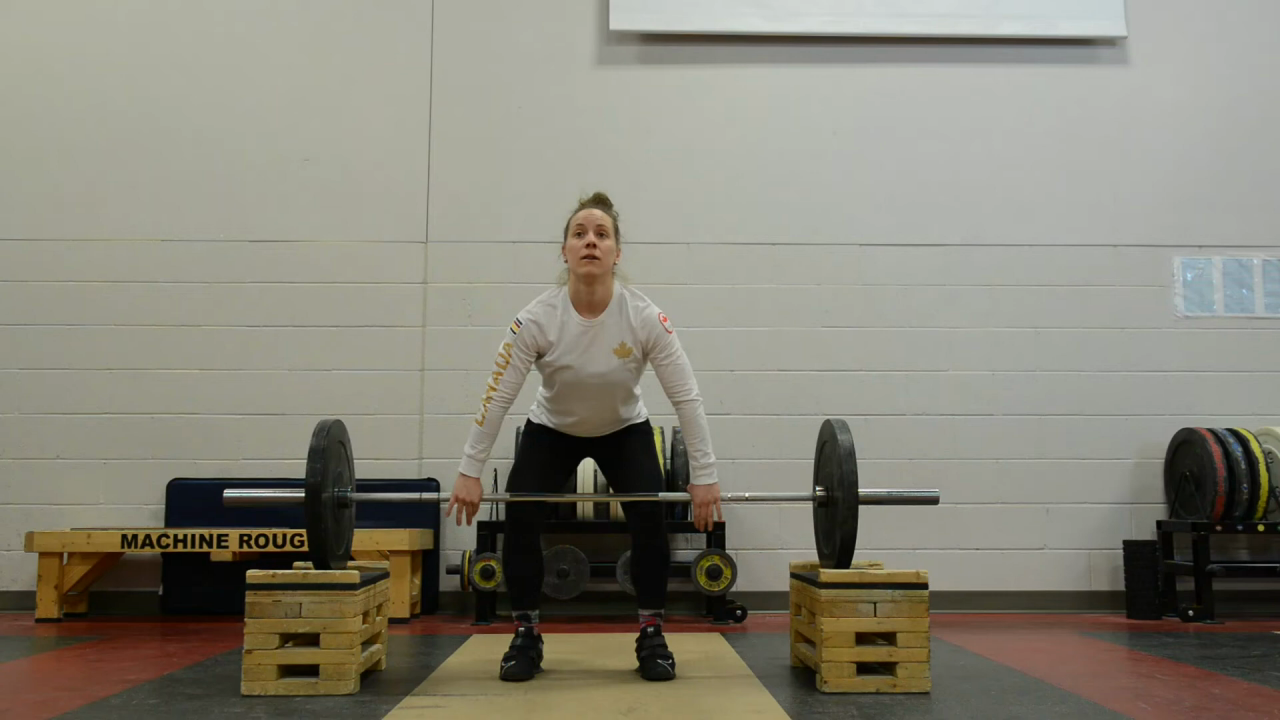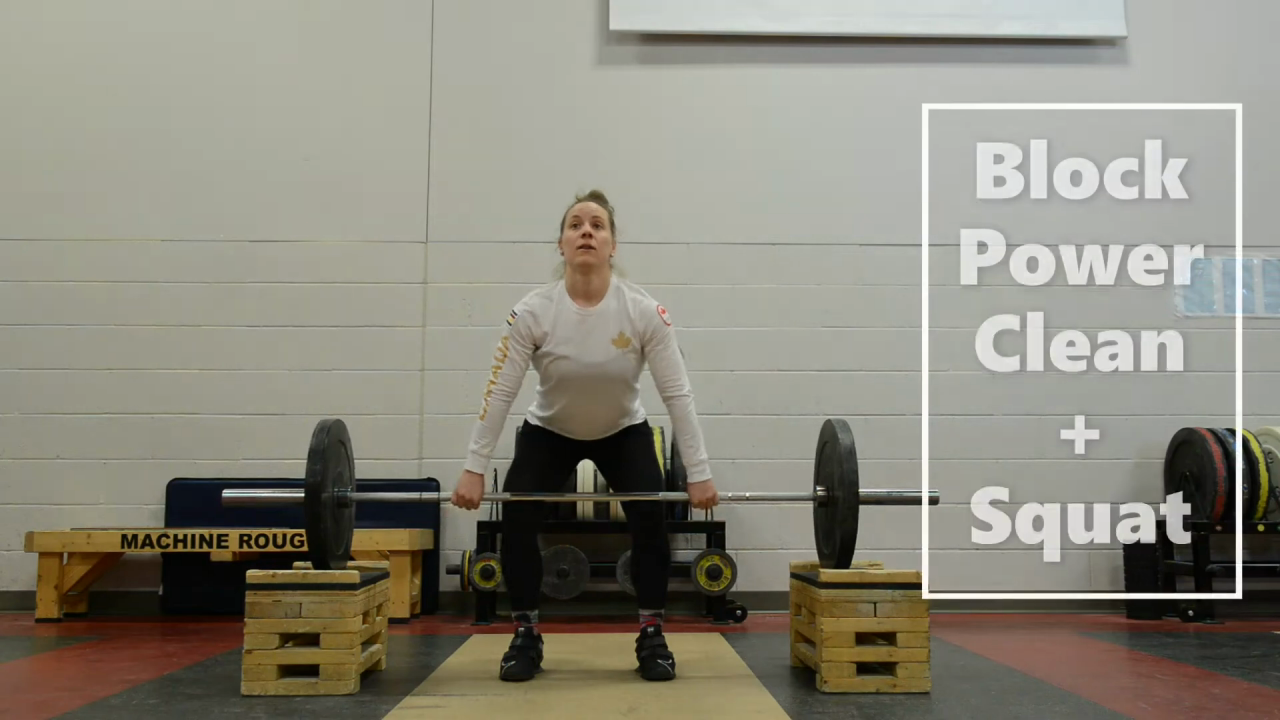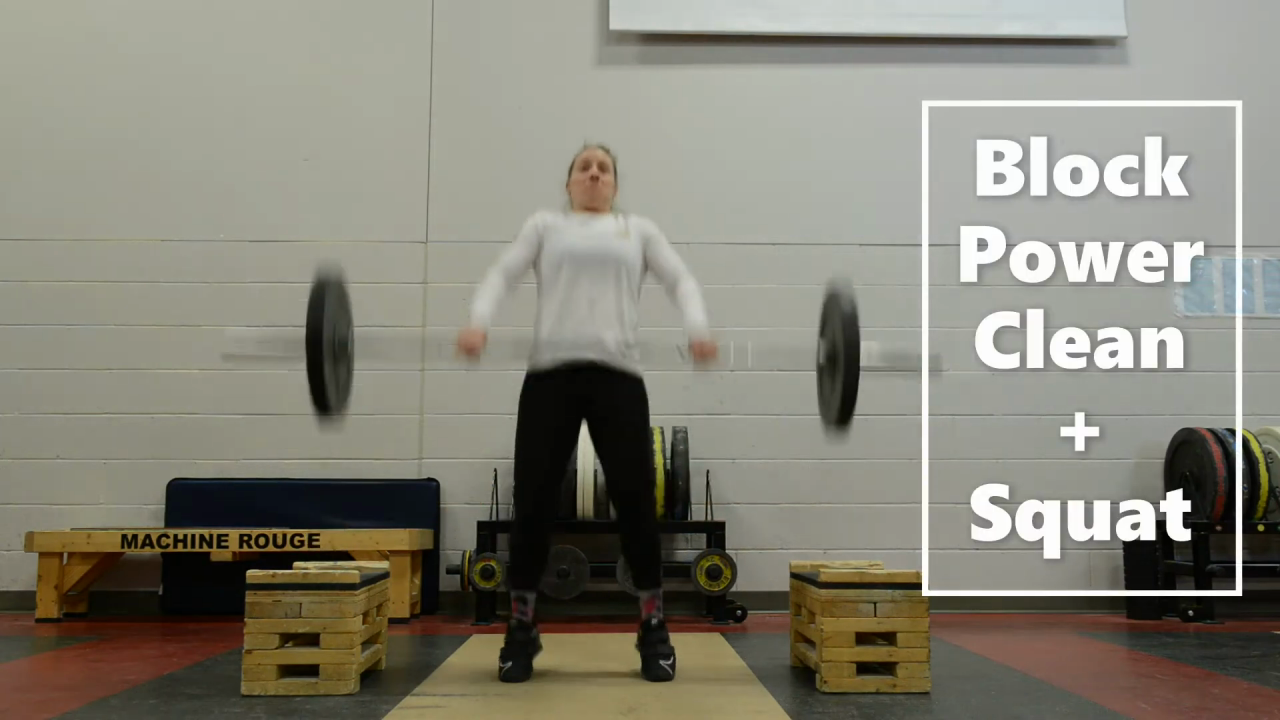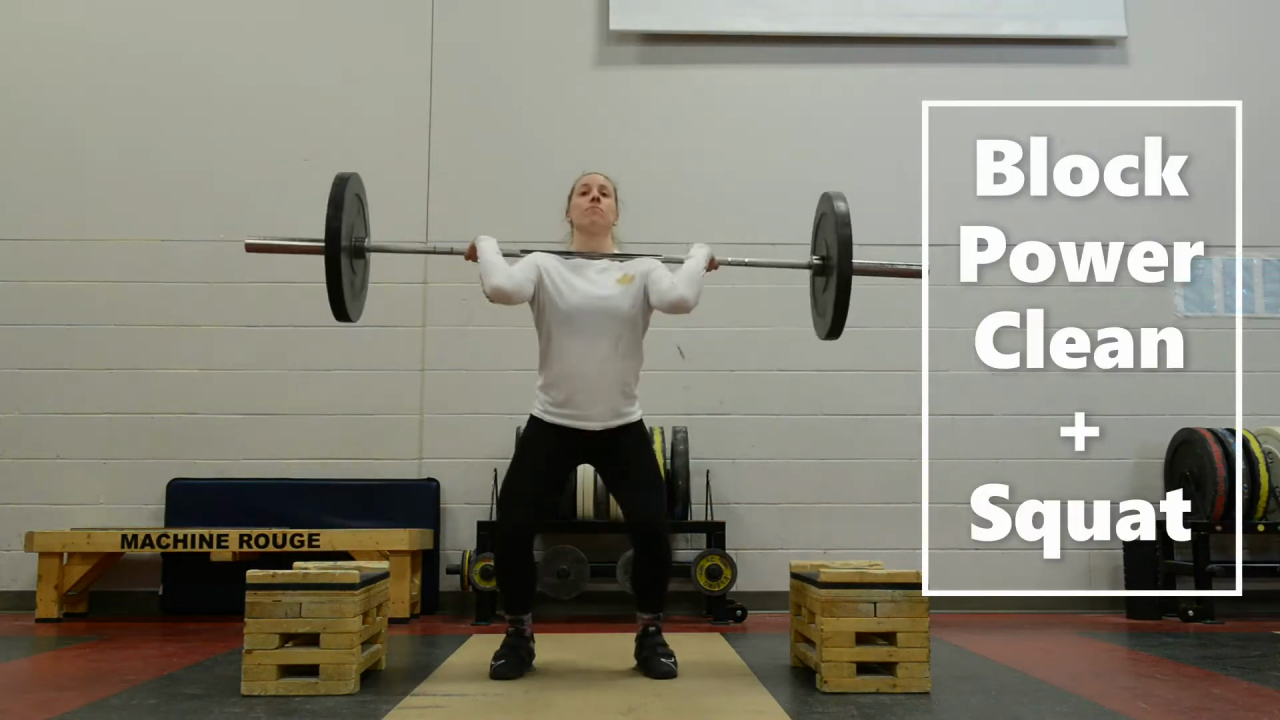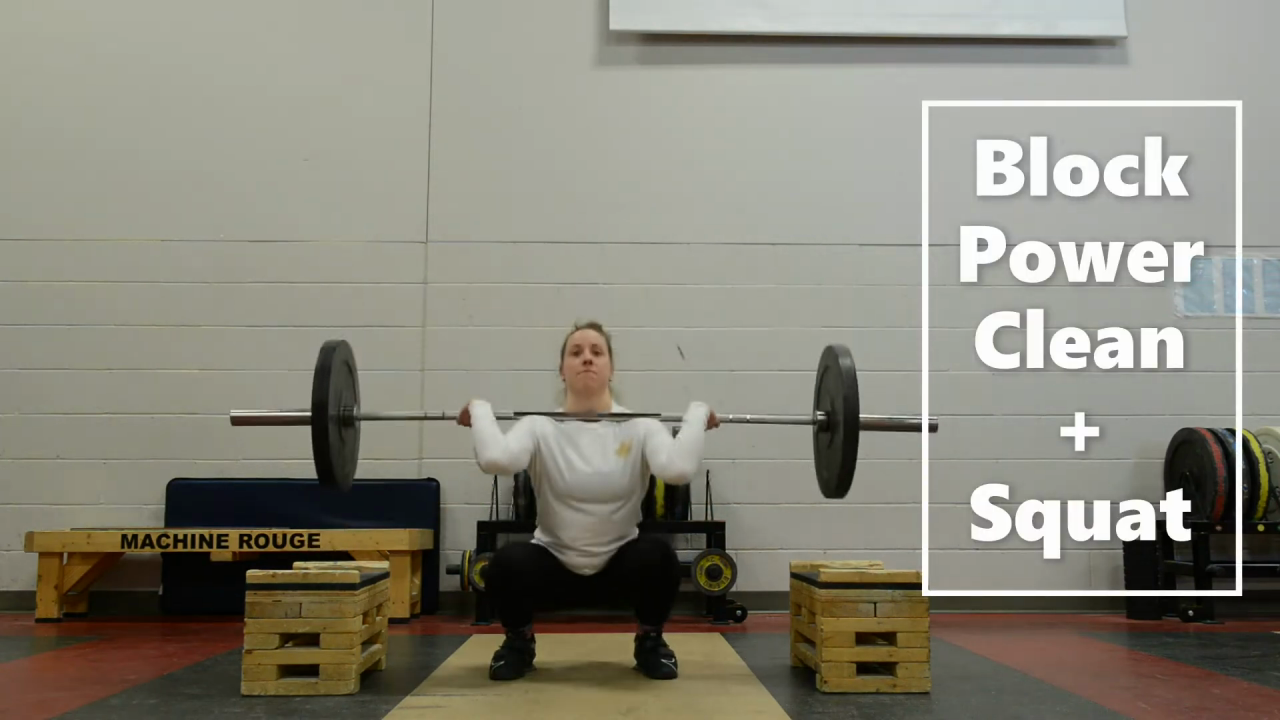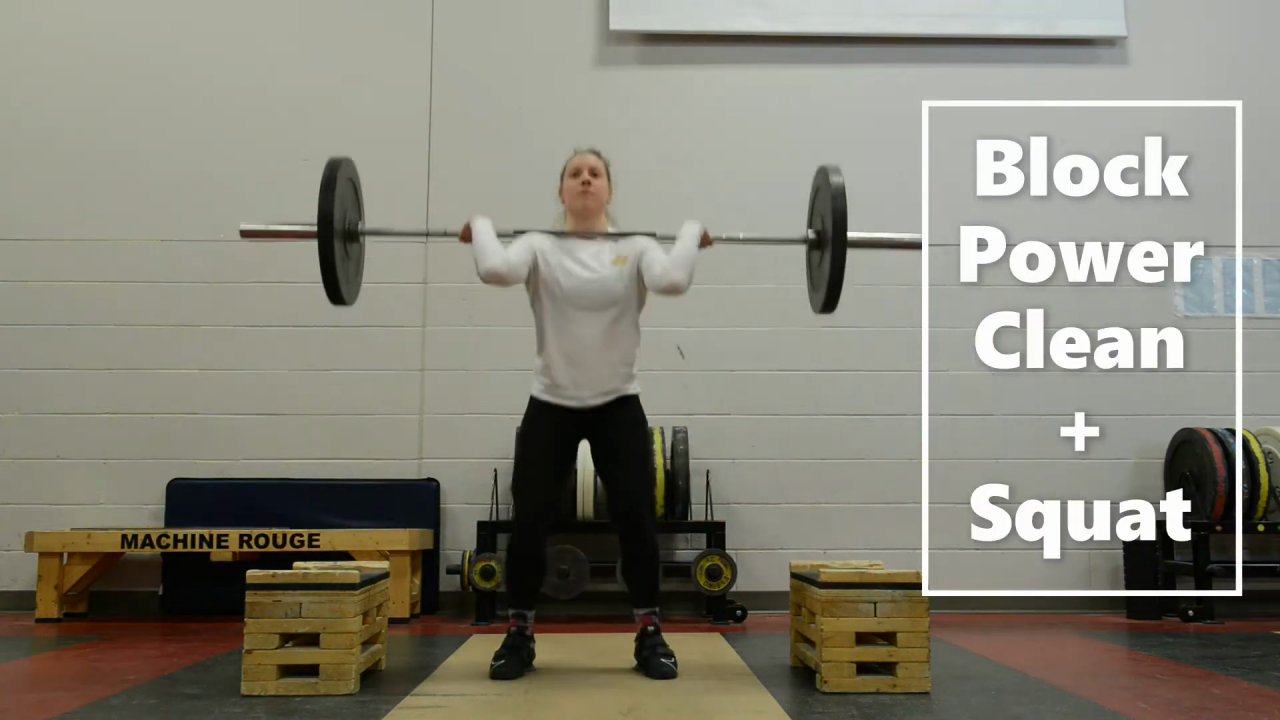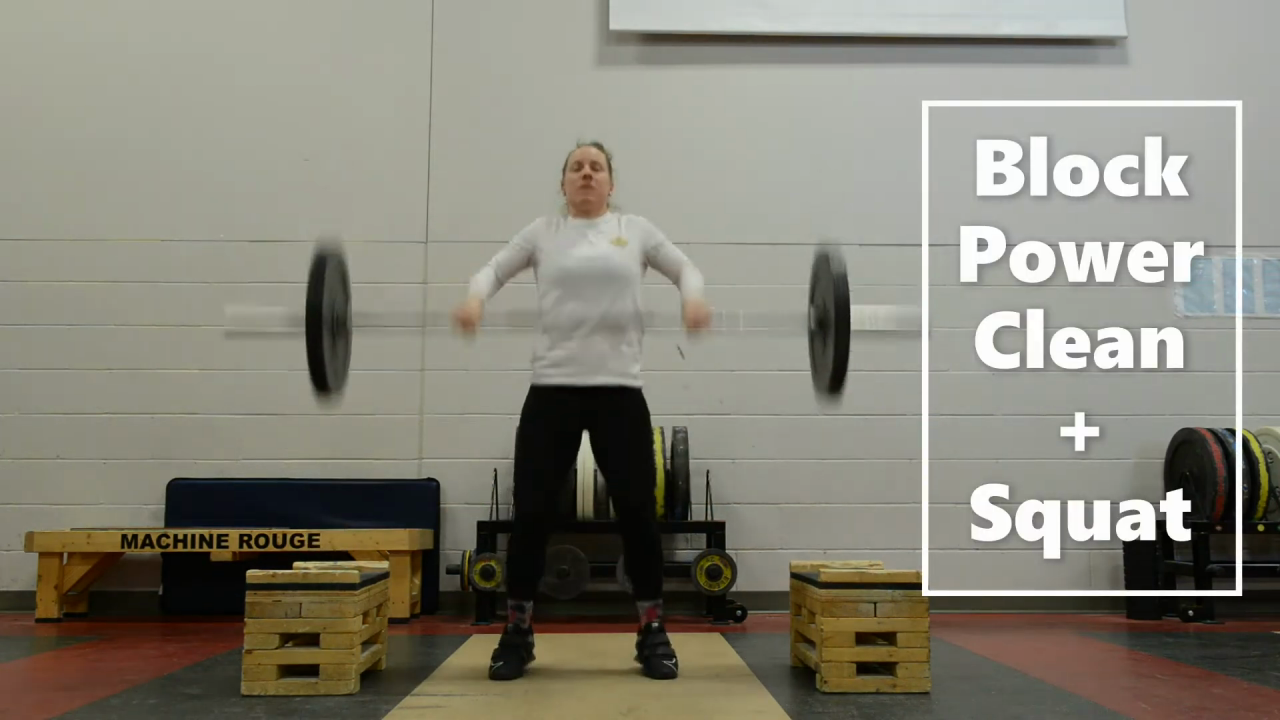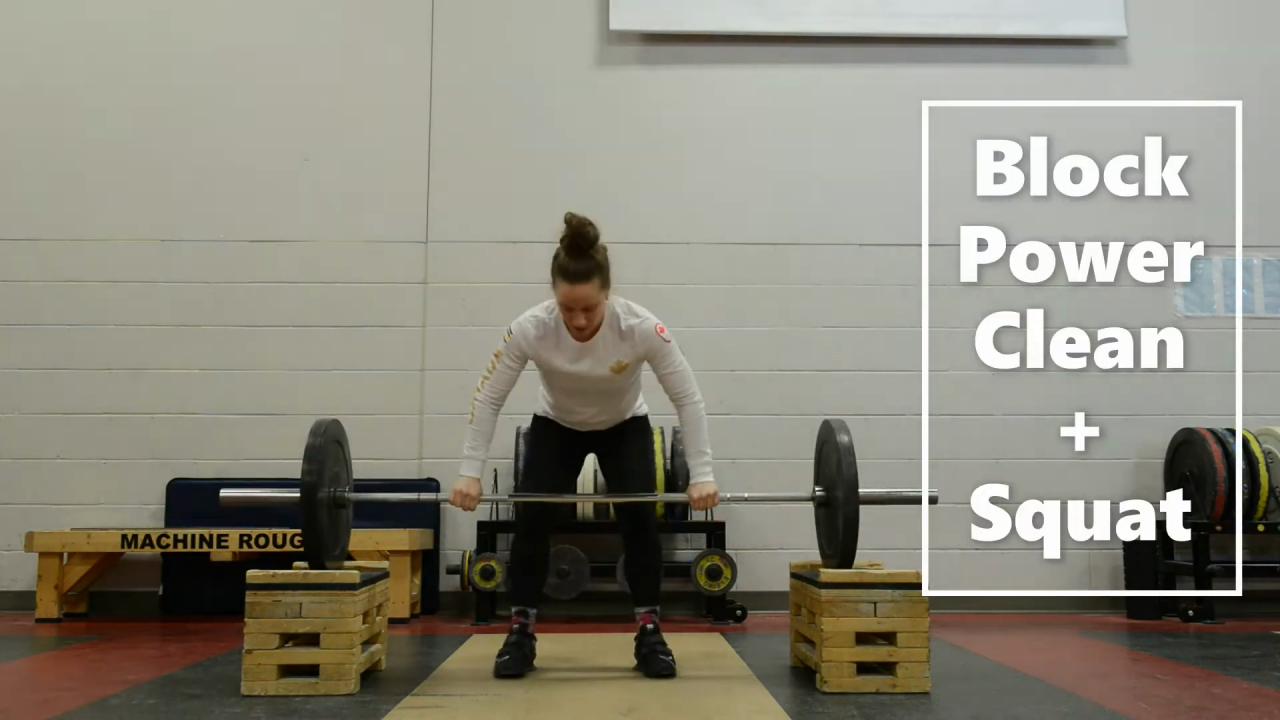
dt=0.7s
person 1, frame 1
left shoulder: (646, 317)
right shoulder: (536, 318)
left elbow: (686, 397)
right elbow: (497, 396)
left wrist: (705, 476)
right wrist: (469, 472)
left hip: (624, 430)
right hip: (551, 431)
left knee: (649, 517)
right knee: (521, 517)
left ankle: (652, 636)
right ankle: (526, 637)
person 1, frame 2
left shoulder: (644, 311)
right shoulder: (533, 311)
left elbow: (677, 393)
right elbow: (499, 391)
left wrist: (699, 473)
right wrist: (473, 469)
left hip: (623, 433)
right hip: (548, 432)
left knee: (650, 518)
right knee: (517, 518)
left ankle: (651, 636)
right ankle: (526, 637)
person 1, frame 3
left shoulder: (638, 229)
right shoulder: (545, 224)
left elbow: (681, 281)
right elbow: (502, 274)
left wrist: (698, 330)
right wrist: (477, 323)
left hip: (617, 378)
right hip: (551, 376)
left knee: (634, 500)
right knee: (534, 501)
left ankle: (652, 628)
right ankle: (522, 628)
person 1, frame 4
left shoulder: (642, 269)
right shoulder: (543, 266)
left elbow: (680, 298)
right elbow: (501, 289)
left wrist: (699, 255)
right wrist: (485, 246)
left hip: (621, 426)
right hip: (552, 424)
left knee: (652, 528)
right knee: (513, 529)
left ankle: (650, 635)
right ankle: (518, 635)
person 1, frame 5
left shoulder: (639, 428)
right shoulder: (540, 429)
left elbow: (679, 470)
right elbow: (496, 460)
left wrist: (696, 415)
right wrist: (481, 411)
left hip: (618, 560)
right hip: (554, 562)
left knee: (659, 559)
right knee: (506, 563)
left ankle: (650, 639)
right ankle: (519, 640)
person 1, frame 6
left shoulder: (635, 248)
right shoulder: (539, 247)
left elbow: (673, 279)
right elbow: (495, 269)
left wrist: (691, 233)
right wrist: (481, 227)
left hip: (618, 406)
right hip: (550, 406)
left knee: (636, 520)
right knee: (529, 520)
left ankle: (649, 634)
right ankle: (519, 635)
person 1, frame 7
left shoulder: (635, 231)
right shoulder: (542, 232)
left elbow: (683, 268)
right elbow: (493, 271)
left wrist: (693, 297)
right wrist: (474, 299)
left hip: (620, 393)
right hip: (552, 392)
left knee: (637, 513)
right knee: (531, 514)
left ankle: (652, 632)
right ankle: (517, 633)
person 1, frame 8
left shoulder: (641, 327)
right shoulder: (530, 328)
left elbow: (688, 398)
right elbow: (488, 398)
left wrist: (701, 473)
right wrist: (470, 472)
left hip: (625, 427)
right hip: (555, 426)
left knee: (639, 517)
right knee: (533, 517)
left ankle: (649, 634)
right ankle: (521, 634)
